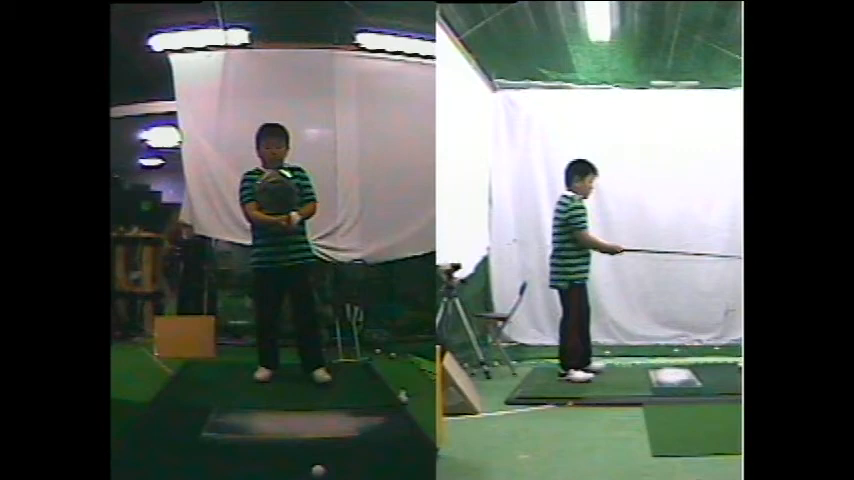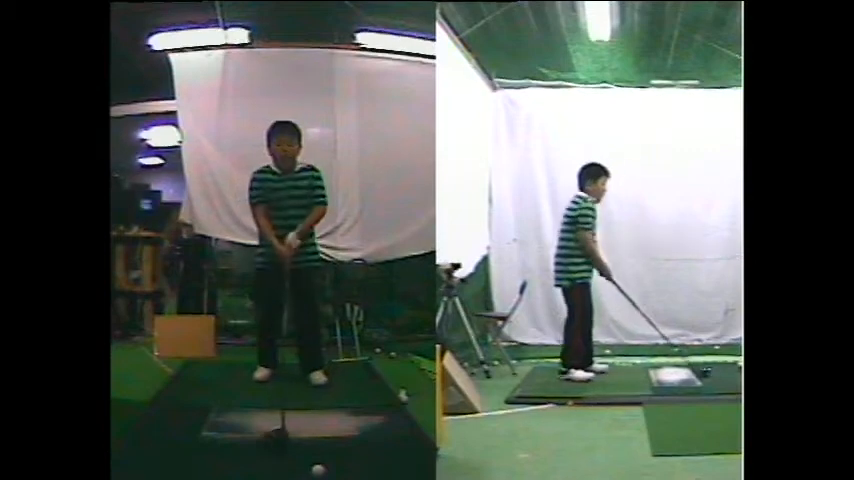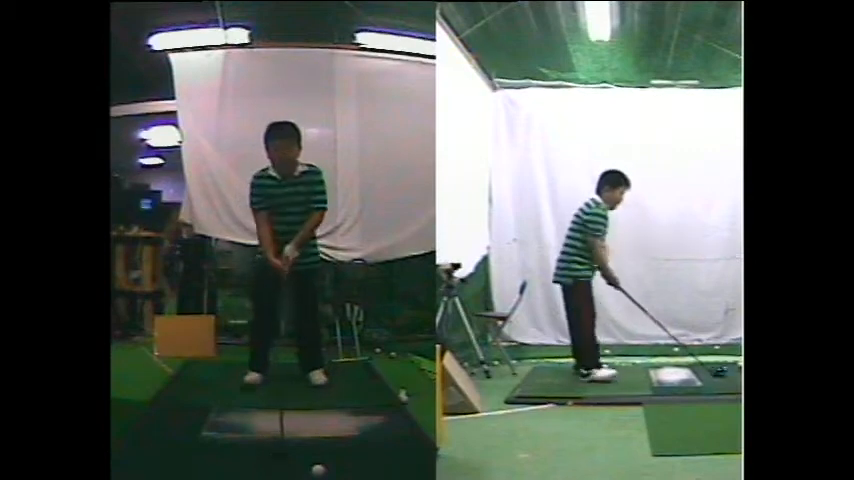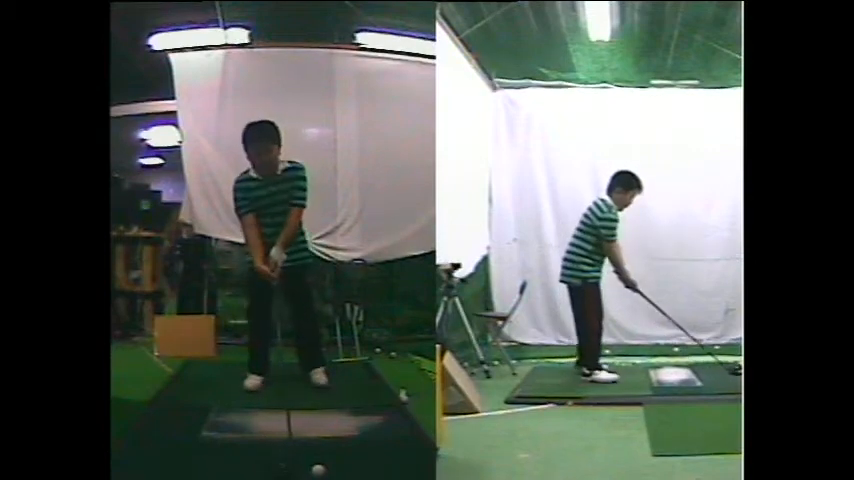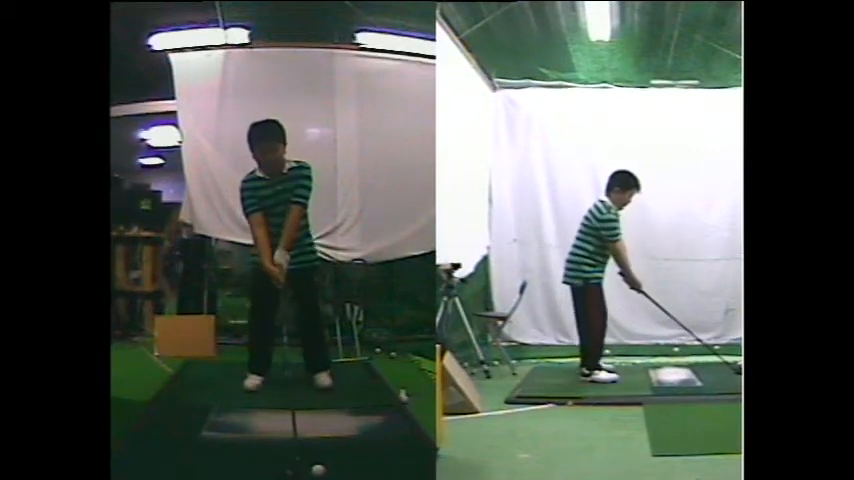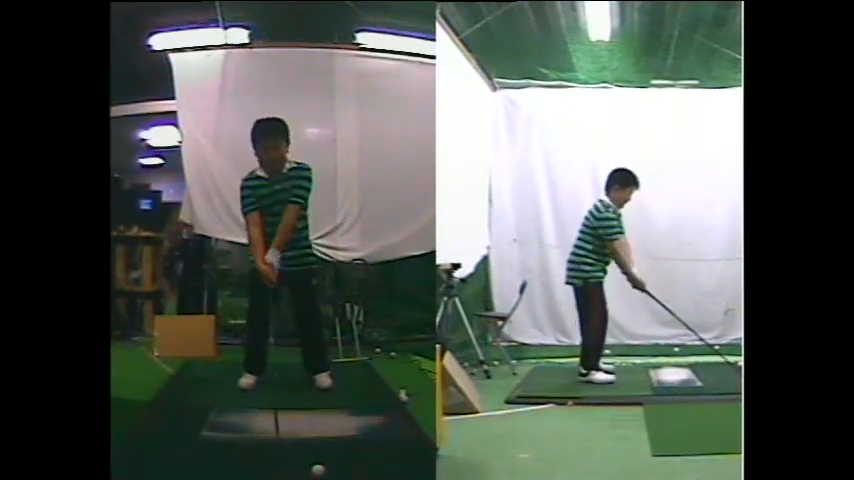
dt=0.3s
person 1, frame 1
left shoulder: (298, 174)
right shoulder: (250, 178)
left elbow: (311, 205)
right elbow: (250, 212)
left wrist: (295, 216)
right wrist: (275, 220)
left hip: (299, 254)
right hip: (264, 256)
left knee: (305, 309)
right knee: (266, 312)
left ankle: (315, 364)
right ankle: (267, 363)
person 1, frame 2
left shoulder: (311, 174)
right shoulder: (260, 177)
left elbow: (320, 209)
right elbow: (260, 216)
left wrist: (295, 237)
right wrist: (276, 245)
left hip: (305, 255)
right hip: (269, 256)
left knee: (307, 312)
right knee: (268, 312)
left ankle: (313, 366)
right ankle: (266, 362)
person 1, frame 3
left shoulder: (314, 175)
right shoulder: (260, 180)
left elbow: (317, 215)
right elbow: (263, 222)
left wrist: (293, 248)
right wrist: (272, 257)
left hip: (305, 256)
right hip: (269, 256)
left knee: (307, 312)
right knee: (263, 312)
left ankle: (313, 366)
right ankle: (257, 367)
person 1, frame 4
left shoulder: (295, 171)
right shoulder: (242, 184)
left elbow: (295, 214)
right elbow: (249, 225)
left wrist: (279, 250)
right wrist: (259, 261)
left hip: (295, 255)
right hip: (260, 259)
left knee: (304, 311)
right knee: (258, 315)
left ankle: (314, 365)
right ankle: (257, 369)
person 1, frame 5
left shoulder: (301, 171)
right shoulder: (249, 184)
left elbow: (295, 214)
right elbow: (258, 226)
left wrist: (283, 253)
right wrist: (268, 263)
left hip: (301, 257)
right hip: (264, 261)
left knee: (309, 314)
right knee: (261, 316)
left ankle: (319, 368)
right ankle: (257, 370)
person 1, frame 6
left shoulder: (301, 172)
right shoulder: (249, 183)
left elbow: (291, 214)
right elbow: (254, 224)
left wrist: (276, 252)
right wrist: (260, 260)
left hip: (299, 259)
right hip: (262, 260)
left knee: (308, 316)
right knee: (257, 317)
left ankle: (319, 369)
right ankle: (253, 369)
person 2, frame 1
left shoulder: (566, 203)
right shoulder: (574, 205)
right elbow: (583, 238)
left wrist: (602, 247)
right wrist: (609, 247)
left hip: (572, 272)
right hip: (570, 273)
left knee: (581, 316)
right knee: (573, 318)
left ankle: (583, 360)
right ankle: (568, 368)
person 2, frame 2
left shoulder: (580, 204)
right shoulder: (585, 205)
right elbow: (585, 241)
left wrist: (598, 265)
right wrist: (602, 266)
left hip: (576, 271)
right hip: (574, 272)
left knee: (584, 316)
right knee: (577, 317)
left ankle: (584, 361)
right ankle: (568, 366)
person 2, frame 3
left shoulder: (594, 207)
right shoulder: (597, 210)
left elbow: (600, 245)
right elbow: (594, 247)
left wrist: (606, 270)
right wrist: (608, 273)
left hip: (570, 271)
right hip: (576, 272)
left knee: (579, 318)
right knee: (585, 318)
left ankle: (584, 362)
right ankle: (589, 367)
person 2, frame 4
left shoulder: (601, 205)
right shoulder: (608, 213)
left elbow: (613, 245)
right elbow: (610, 249)
left wrist: (623, 271)
right wrist: (625, 276)
left hip: (576, 270)
right hip: (583, 272)
left knee: (585, 318)
right knee: (592, 318)
left ankle: (585, 360)
right ankle: (590, 368)
person 2, frame 5
left shoulder: (606, 210)
right shoulder: (606, 214)
left elbow: (619, 244)
right elbow: (616, 249)
left wrist: (627, 273)
right wrist: (631, 276)
left hip: (583, 272)
right hip: (585, 273)
left knee: (590, 318)
right knee: (596, 318)
left ankle: (590, 361)
right ankle: (590, 368)
person 2, frame 6
left shoulder: (613, 212)
right shoulder: (604, 213)
left elbow: (623, 242)
right elbow: (614, 249)
left wrist: (631, 269)
right wrist: (632, 275)
left hip: (589, 272)
right hip: (585, 273)
left knee: (595, 318)
right knee: (596, 319)
left ankle: (591, 361)
right ankle: (588, 369)
